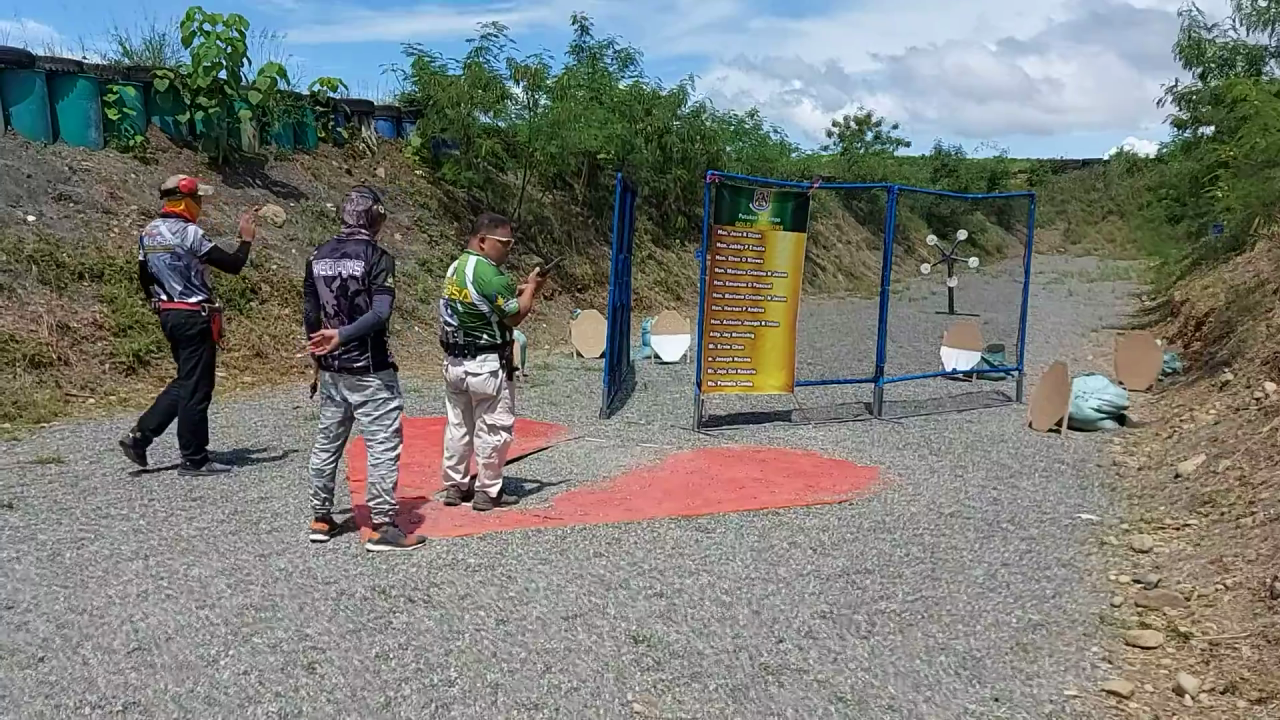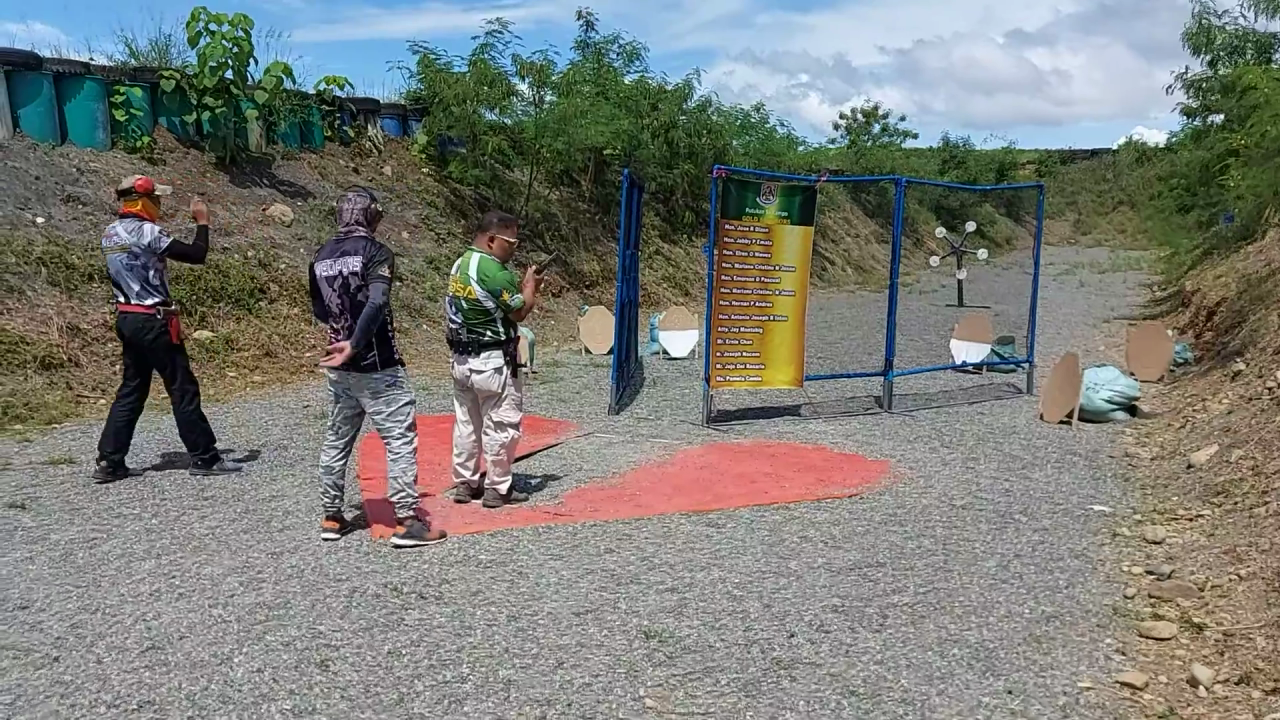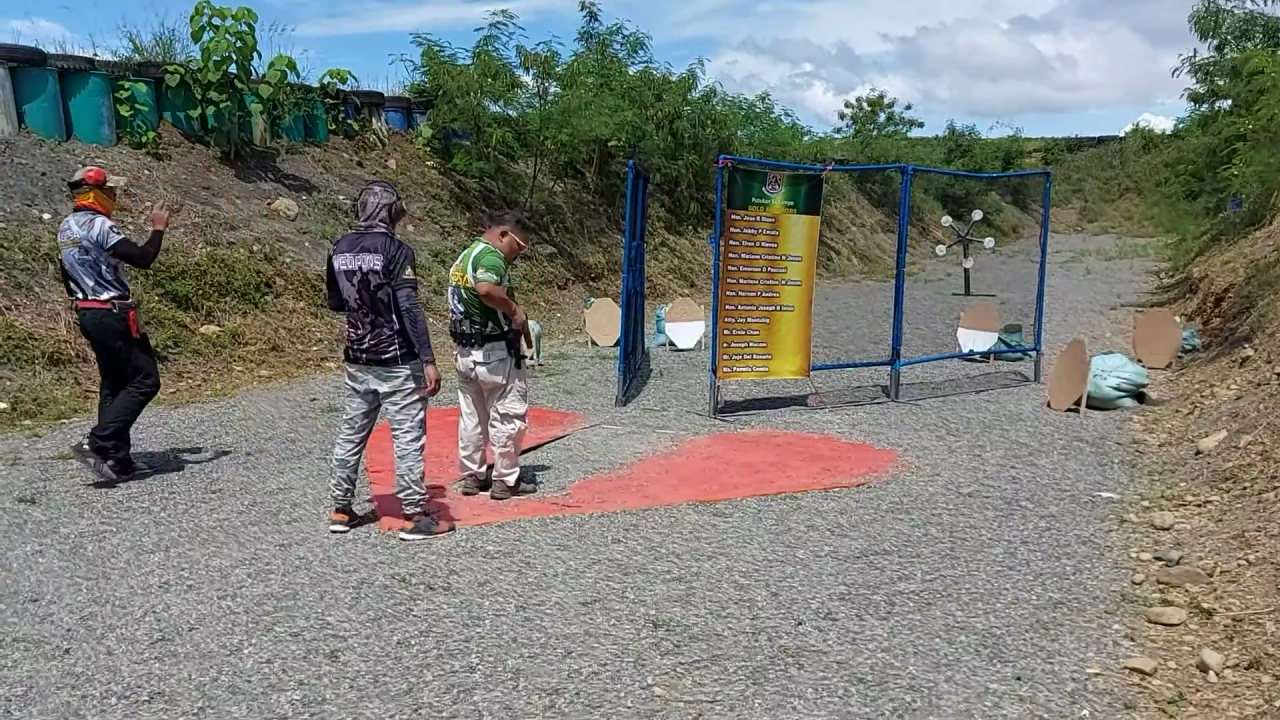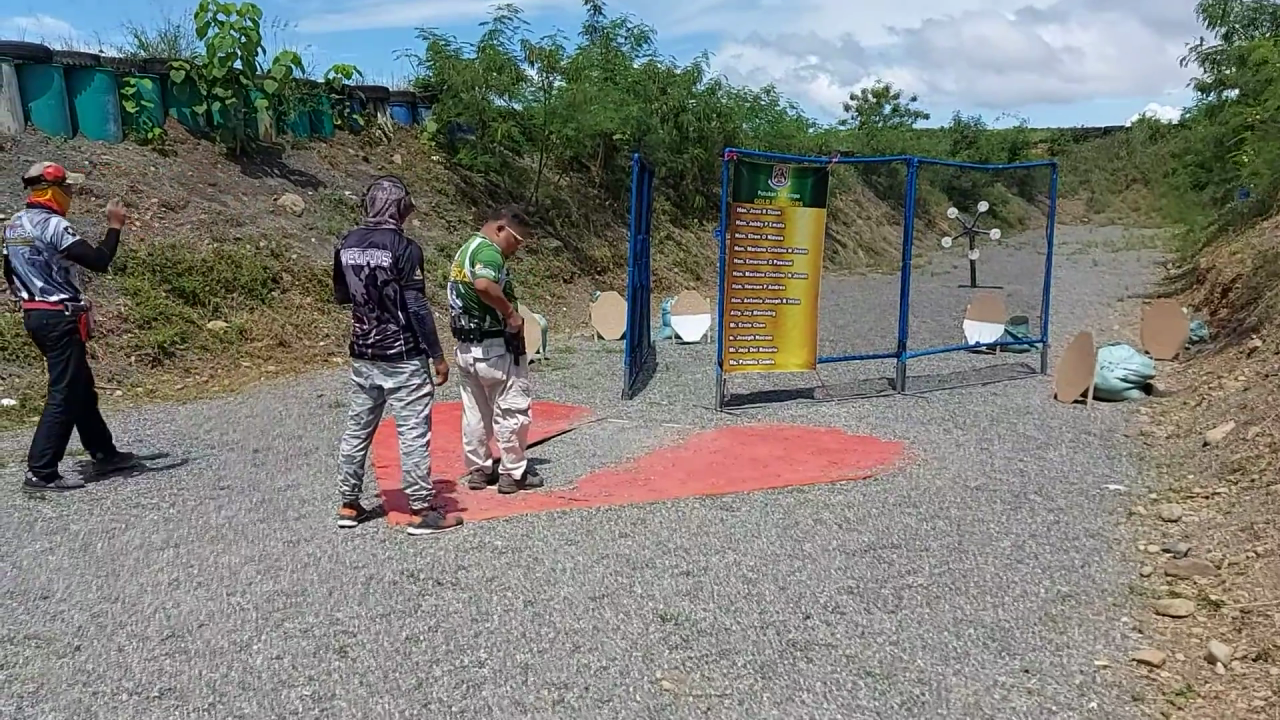
dt=0.4s
person 1, frame 1
left shoulder: (319, 256)
right shoulder: (376, 257)
left elbow: (311, 313)
right elbow: (380, 314)
right wrist: (341, 336)
left hip: (332, 368)
right hip: (370, 368)
left knee: (327, 440)
right knee: (383, 445)
left ankle: (321, 519)
right ankle: (383, 528)
person 1, frame 2
left shoulder: (321, 257)
right shoulder: (376, 252)
left elbow: (319, 312)
right elbow: (376, 302)
right wrist: (354, 343)
left hip: (340, 368)
right hip: (378, 365)
left knee: (336, 440)
right knee: (400, 440)
left ankle: (332, 518)
right ankle: (407, 522)
person 1, frame 3
left shoulder: (339, 250)
right shoulder: (396, 250)
left elbow: (335, 302)
right elbow: (409, 308)
right wrist: (428, 360)
left hip: (358, 359)
right hip: (397, 360)
left knee: (351, 433)
right knee: (409, 437)
left ankle: (341, 510)
right ankle: (414, 516)
person 1, frame 4
left shoulder: (347, 244)
right shoulder: (404, 248)
left elbow: (341, 295)
right elbow: (417, 308)
right wrist: (437, 355)
left hip: (363, 354)
right hip: (402, 356)
left knee: (357, 428)
right knee: (413, 432)
left ankle: (349, 505)
right ankle: (421, 511)
person 2, frame 1
left shoulder: (148, 232)
right shoulder: (189, 233)
left elbow: (145, 278)
right elbow: (233, 265)
right wrist: (246, 239)
left hip: (169, 315)
right hip: (194, 317)
left knee: (184, 382)
right knee: (196, 388)
left ankle: (139, 436)
right ankle: (194, 460)
person 2, frame 2
left shoulder: (109, 235)
right shoulder: (146, 231)
right elbow: (196, 255)
right wrist: (202, 222)
left hip: (126, 319)
right hip: (153, 321)
left knee: (131, 390)
right knee: (183, 389)
left ankle: (109, 461)
right ankle: (204, 458)
person 2, frame 3
left shoulder: (65, 228)
right shoulder: (99, 226)
left elbow: (68, 276)
right elbow: (143, 258)
right wrist: (158, 228)
left hip: (87, 315)
right hip: (113, 314)
left knee: (114, 386)
right knee: (145, 380)
left ankle: (115, 458)
right ankle: (96, 444)
person 2, frame 4
right shoulder: (54, 225)
right elbow: (99, 261)
right wrist: (115, 227)
left hip: (34, 316)
right hip: (60, 317)
left knee: (81, 387)
right knee: (64, 394)
left ankle: (104, 454)
right ankle: (40, 471)
person 3, frame 1
left shoulder: (456, 267)
right shoulder: (489, 273)
right elbow: (514, 316)
left wrist: (514, 292)
right wrist: (531, 289)
left hip: (454, 361)
right hip: (486, 364)
left knee: (458, 426)
right knee: (493, 429)
left ankle: (455, 487)
right ankle: (488, 492)
person 3, frame 2
left shoulder: (460, 264)
right shoulder: (493, 270)
right elbow: (520, 312)
left wrist: (519, 287)
right wrist: (530, 285)
left hip: (462, 358)
right hip: (492, 360)
left knee: (466, 424)
right knee: (501, 425)
left ankle: (465, 484)
right ankle: (498, 489)
person 3, frame 3
left shoulder: (466, 255)
right shoulder: (490, 256)
right elbow: (485, 290)
left wrist: (506, 312)
right wrist: (514, 310)
left hip: (465, 350)
right hip: (495, 351)
left knee: (472, 417)
right knee: (508, 417)
left ankle: (471, 476)
right ankle: (506, 480)
person 3, frame 4
left shoulder: (465, 250)
right shoulder: (488, 251)
right elbow: (484, 286)
left wrist: (503, 312)
right wrist: (510, 312)
left hip: (466, 345)
right hip: (496, 347)
left knee: (475, 412)
right knee: (513, 411)
left ankle: (478, 471)
right ankle: (513, 474)
